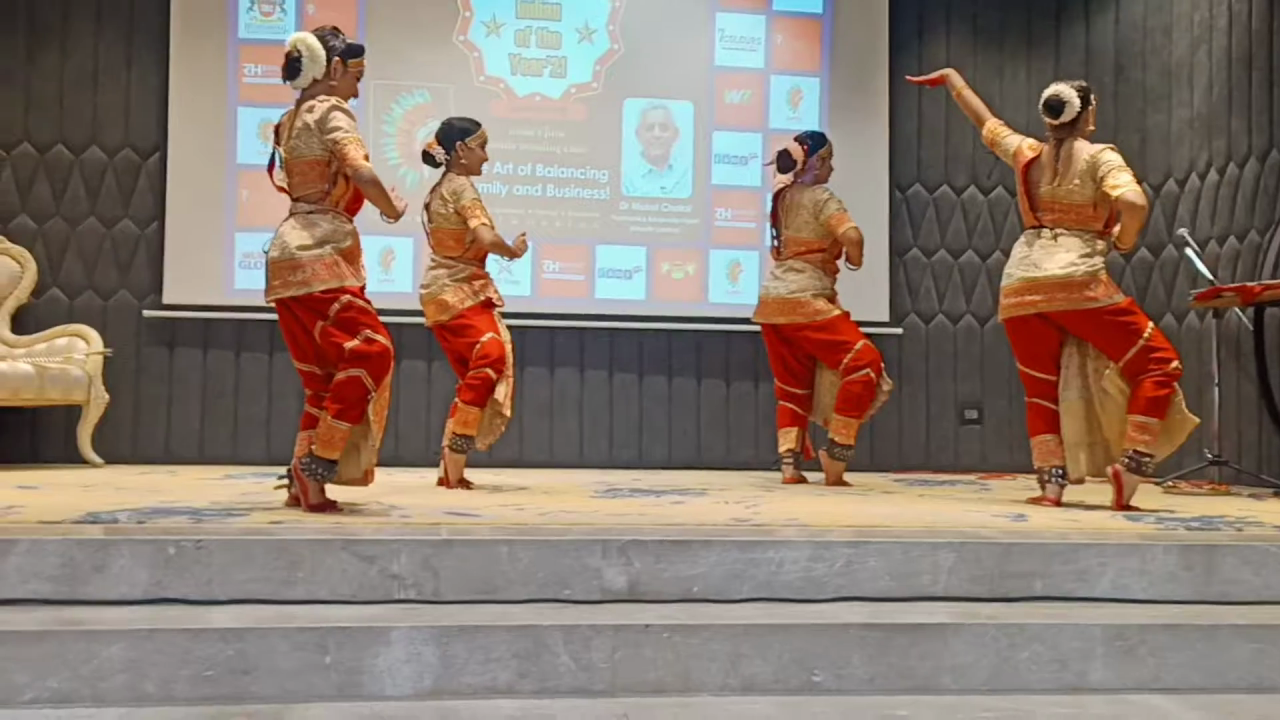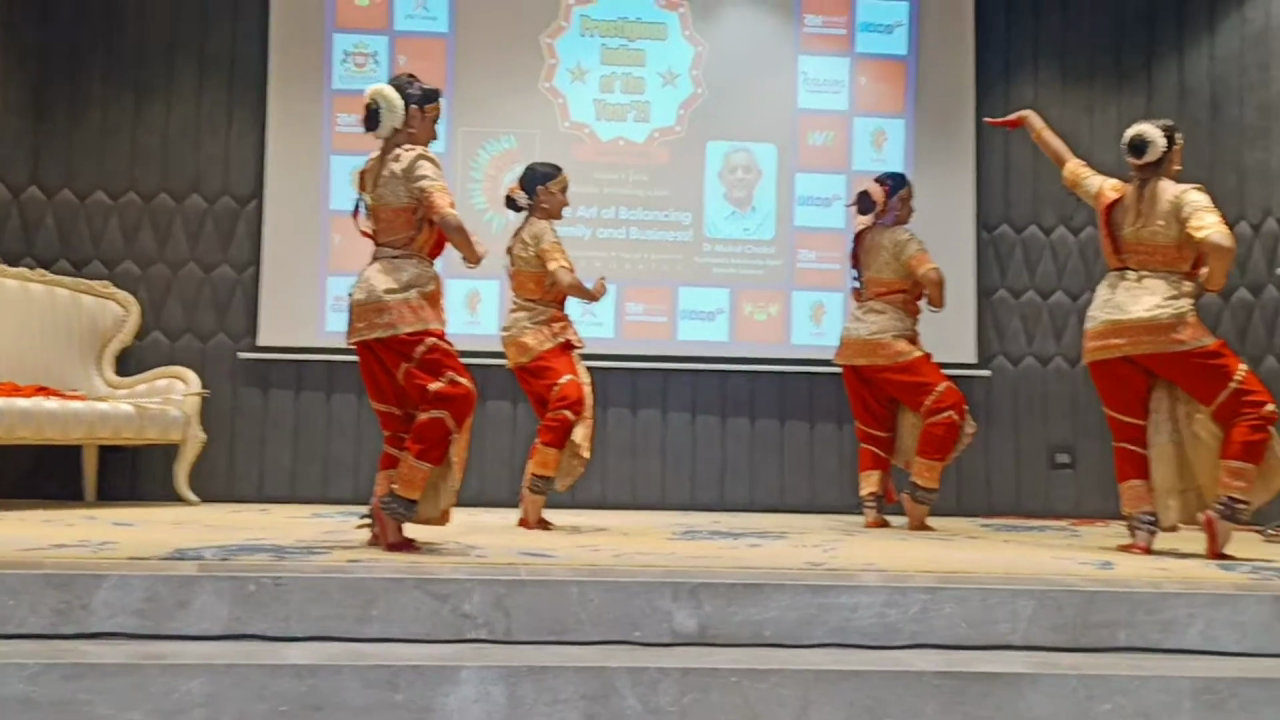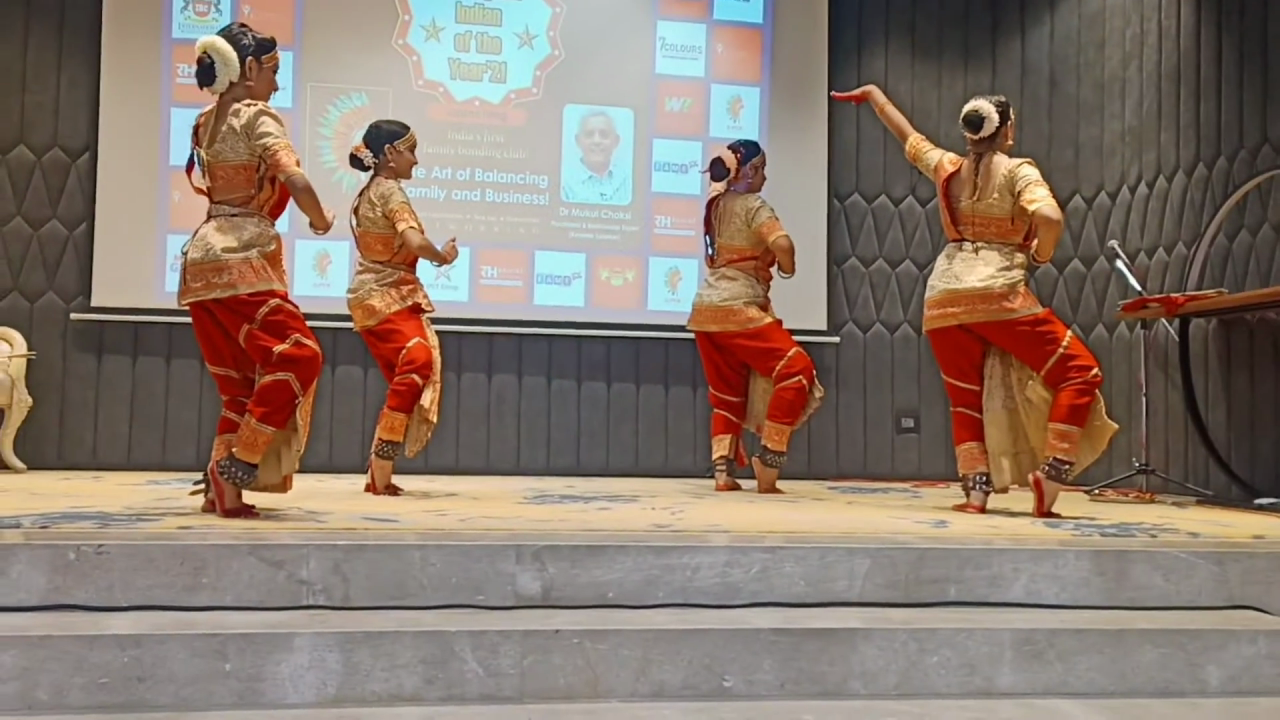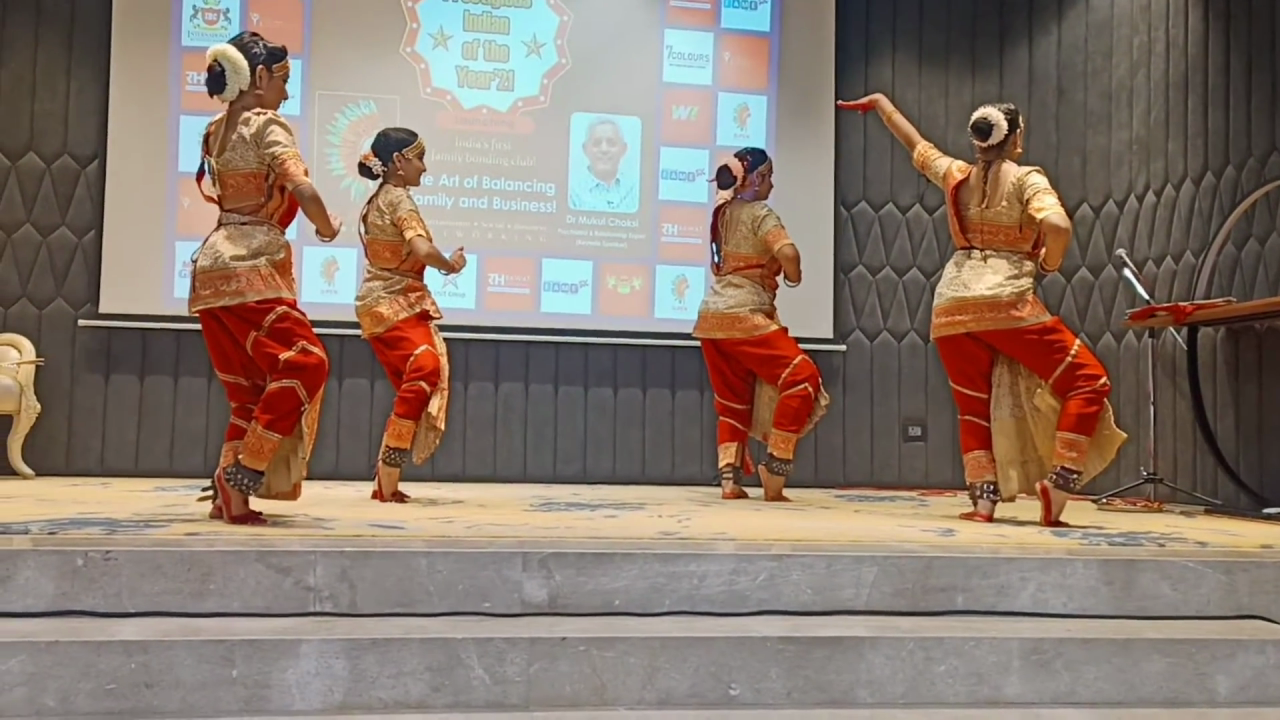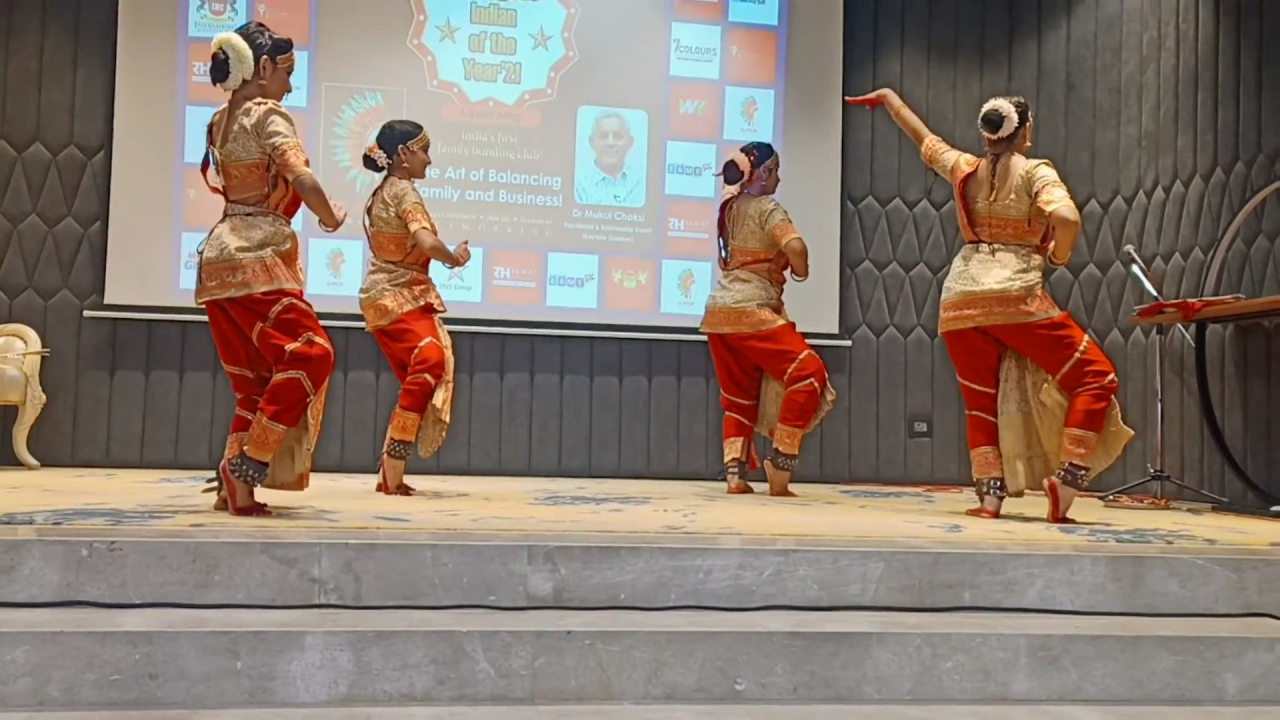
dt=1s
person 1, frame 1
left shoulder: (292, 118)
right shoulder: (331, 111)
right elbow: (360, 171)
right wrist: (392, 208)
left hip: (291, 255)
right hip: (319, 256)
left knee: (326, 374)
right knee: (370, 354)
left ankle: (303, 480)
right ankle: (315, 466)
person 1, frame 2
left shoulder: (374, 167)
right shoulder: (416, 160)
right elbow: (447, 219)
right wrist: (473, 254)
left hip: (371, 297)
right hip: (402, 299)
left knee: (403, 415)
right knee: (452, 395)
left ankle: (385, 515)
right ankle: (396, 504)
person 1, frame 3
left shoulder: (206, 122)
right shoulder: (258, 116)
right elbow: (295, 181)
right wrist: (320, 219)
left hip: (203, 258)
right hip: (241, 259)
left knee: (242, 380)
right knee: (298, 357)
left ankle: (222, 487)
right ankle: (234, 468)
person 1, frame 4
left shoulder: (217, 130)
right shoulder: (267, 124)
right elbow: (303, 189)
right wrist: (327, 227)
left hip: (215, 266)
right hip: (251, 267)
left knee: (251, 388)
right knee: (305, 365)
left ankle: (230, 491)
right ankle: (239, 478)
person 1, frame 5
left shoulder: (221, 120)
right shoulder: (268, 114)
right elbow: (302, 179)
right wrist: (331, 218)
left hip: (221, 257)
right hip: (256, 258)
left knee: (256, 379)
right knee: (310, 355)
left ankle: (235, 484)
right ankle: (244, 468)
person 2, frame 1
left shoulder: (1025, 153)
right shoulder: (1100, 157)
left elbow: (984, 120)
right elbow: (1134, 203)
left wrist: (951, 77)
right wrist: (1124, 240)
left hip: (1020, 287)
right hip: (1078, 283)
left knee: (1041, 390)
right knee: (1159, 365)
left ankle: (1051, 483)
right ankle: (1130, 464)
person 2, frame 2
left shoulder: (1108, 193)
right shoulder: (1185, 197)
left elbow: (1065, 160)
right elbow: (1220, 245)
left wrist: (1030, 118)
right wrist: (1211, 282)
left hip: (1104, 329)
right hip: (1164, 325)
left knee: (1129, 434)
left ankle: (1141, 530)
right ankle: (1222, 512)
person 2, frame 3
left shoulder: (946, 167)
right shoulder: (1017, 171)
left elbow: (906, 134)
right elbow: (1050, 218)
left wrist: (873, 93)
right wrist: (1041, 254)
left hip: (943, 298)
right hip: (998, 294)
left knee: (966, 399)
right knee: (1080, 373)
left ankle: (976, 492)
right ankle: (1051, 473)
person 2, frame 4
left shoulder: (954, 175)
right shoulder: (1026, 179)
left elbow: (914, 142)
right elbow: (1058, 226)
left wrist: (880, 101)
right wrist: (1049, 262)
left hip: (951, 307)
right hip: (1006, 303)
left knee: (974, 406)
right knee: (1088, 382)
left ankle: (983, 500)
right ankle: (1059, 482)
person 2, frame 5
left shoulder: (962, 168)
right shoulder: (1035, 171)
left elbow: (921, 135)
right elbow: (1067, 217)
left wrist: (887, 96)
right wrist: (1058, 256)
left hip: (959, 300)
right hip: (1015, 297)
left knee: (981, 401)
right knee: (1096, 378)
left ankle: (990, 496)
right ankle: (1066, 478)
person 3, frame 1
left shoulder: (439, 189)
right shoulder: (461, 186)
right elbow: (487, 238)
right wrist: (514, 251)
left hip: (445, 292)
right hip: (458, 292)
left knee: (476, 373)
right knee: (490, 358)
left ankle: (451, 467)
right ankle: (454, 464)
person 3, frame 2
left shoulder: (522, 232)
right shoulder: (543, 231)
right elbow: (566, 281)
right wrist: (593, 294)
left hip: (527, 334)
right hip: (540, 335)
left knee: (557, 412)
right knee: (568, 400)
left ankle: (531, 507)
right ankle: (533, 505)
person 3, frame 3
left shoulder: (367, 193)
right shoulder: (390, 191)
right elbow: (416, 242)
right wrist: (442, 257)
left hip: (373, 297)
right hip: (387, 298)
left knee: (406, 376)
right knee: (417, 364)
left ankle: (380, 472)
right ankle: (381, 470)
person 3, frame 4
left shoulder: (376, 200)
right shoulder: (399, 199)
right elbow: (423, 250)
right wrist: (450, 265)
left hip: (380, 304)
right hip: (395, 305)
left knee: (414, 382)
right knee: (424, 370)
left ankle: (387, 478)
right ankle: (387, 476)
person 3, frame 5
left shoulder: (380, 193)
right shoulder: (404, 191)
right elbow: (428, 243)
left wrist: (448, 256)
right wrist: (454, 259)
left hip: (386, 297)
right hip: (400, 298)
left knee: (419, 374)
right knee: (430, 362)
left ankle: (392, 471)
right ankle: (393, 470)
person 4, frame 1
left shoulder: (783, 197)
right shoulder: (821, 197)
right elbow: (852, 236)
right wrist: (855, 259)
left hip: (772, 300)
right hip: (806, 300)
left knee: (792, 385)
right knee: (865, 363)
left ankle: (790, 465)
right ankle: (835, 458)
person 4, frame 2
left shoulder: (864, 238)
right shoulder: (901, 238)
right elbow: (932, 277)
right wrist: (936, 300)
left hip: (854, 342)
right hip: (887, 342)
left knee: (874, 428)
right knee: (948, 406)
left ankle: (872, 509)
right ankle: (918, 501)
person 4, frame 3
left shoulder: (717, 204)
right shoulder: (753, 205)
right elbow: (783, 244)
right wrist: (787, 267)
left hip: (706, 309)
right hip: (739, 308)
left knee: (727, 392)
right knee: (797, 371)
left ankle: (723, 472)
right ankle: (768, 465)
person 4, frame 4
left shoulder: (723, 212)
right shoulder: (760, 212)
right elbow: (788, 252)
right wrist: (793, 275)
left hip: (711, 317)
right hip: (745, 316)
left knee: (733, 400)
right knee: (802, 379)
left ankle: (730, 480)
right ankle: (774, 474)
person 4, frame 5
left shoulder: (730, 207)
right shoulder: (767, 207)
right elbow: (795, 246)
right wrist: (800, 270)
left hip: (719, 310)
right hip: (752, 310)
left knee: (739, 395)
right knee: (809, 374)
left ankle: (735, 475)
right ankle: (779, 472)
